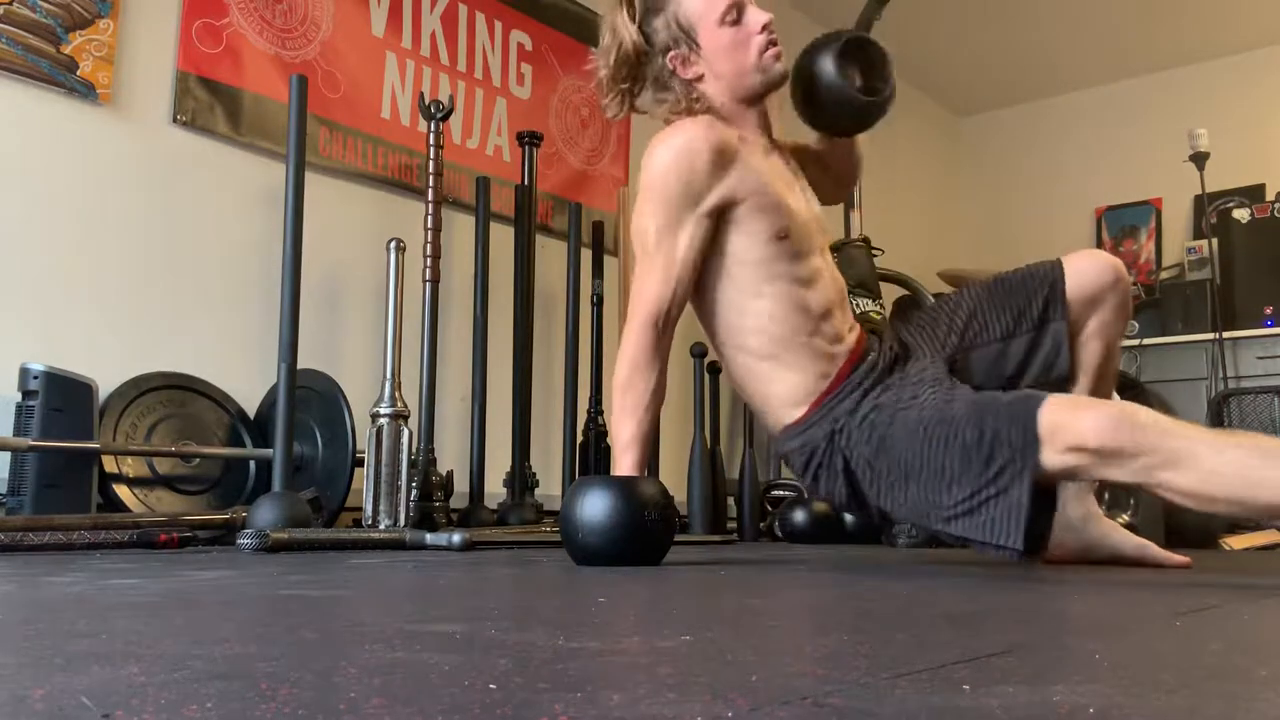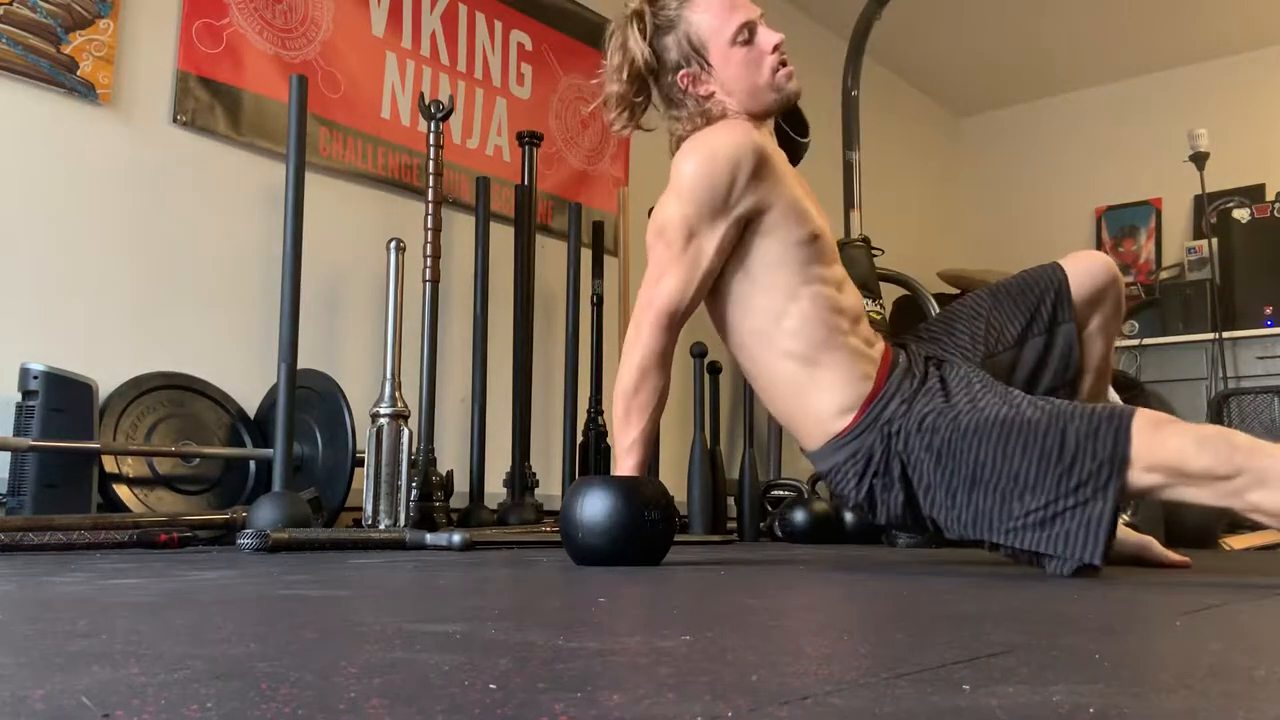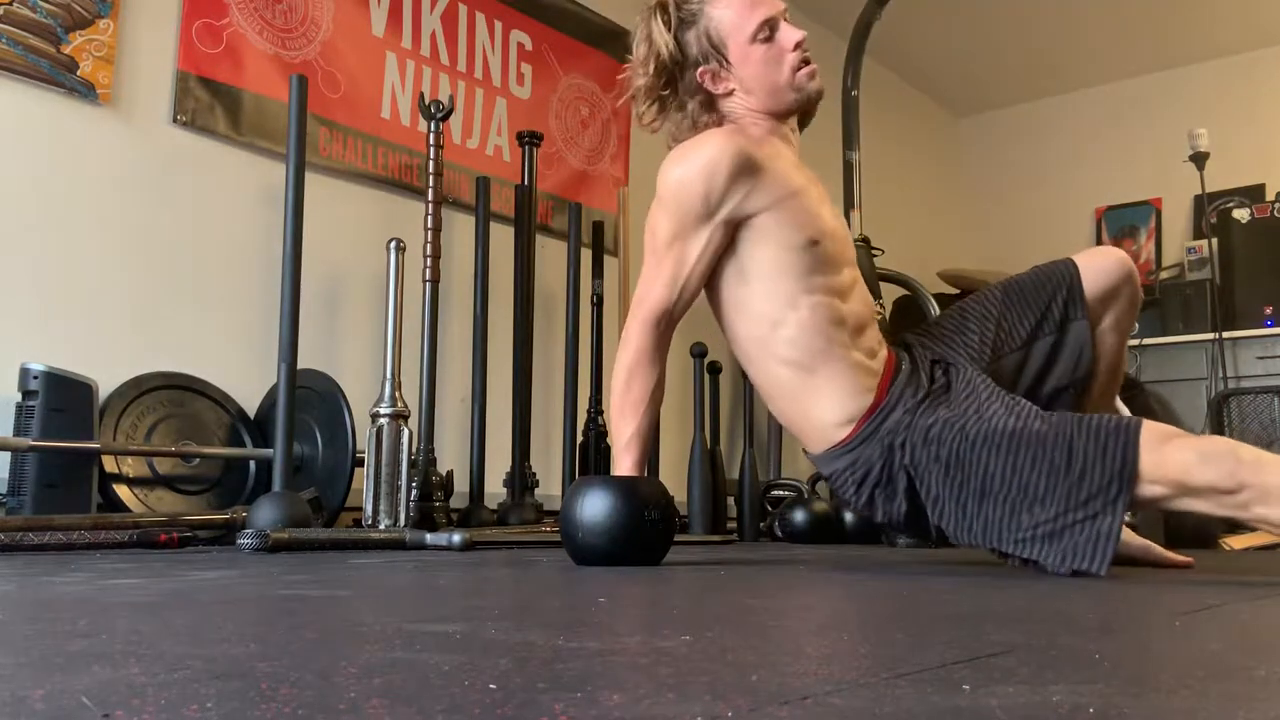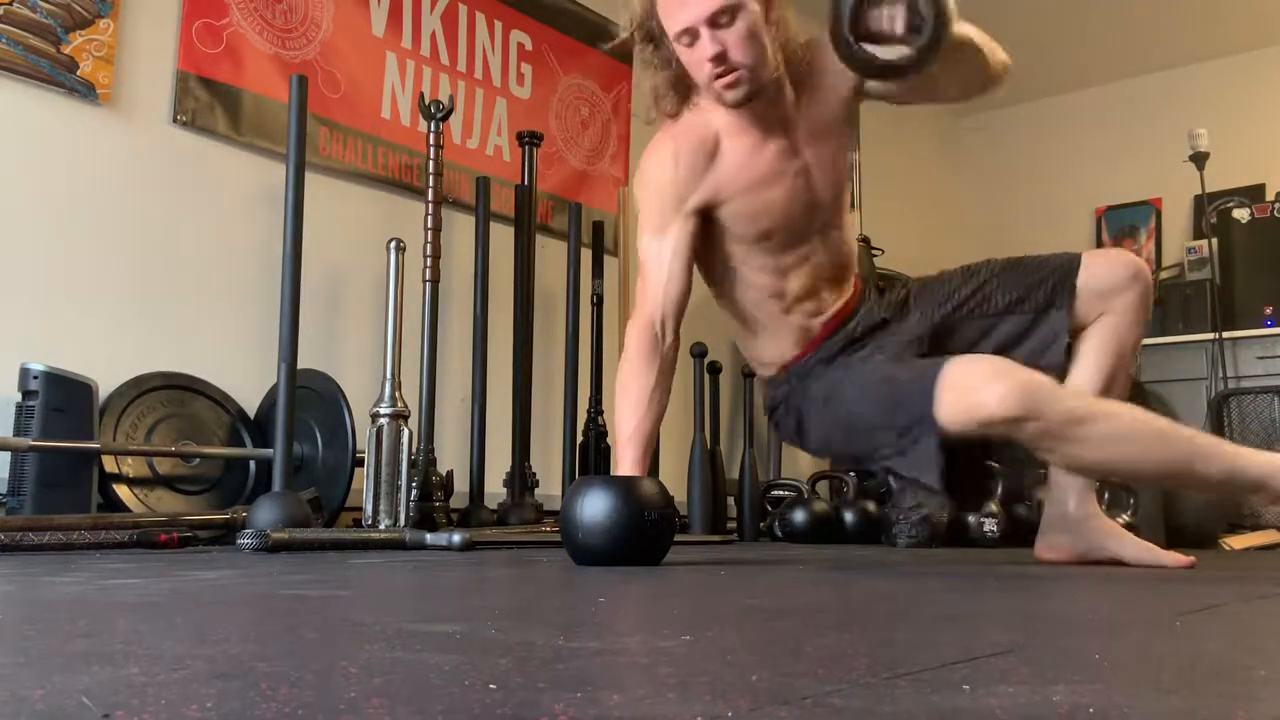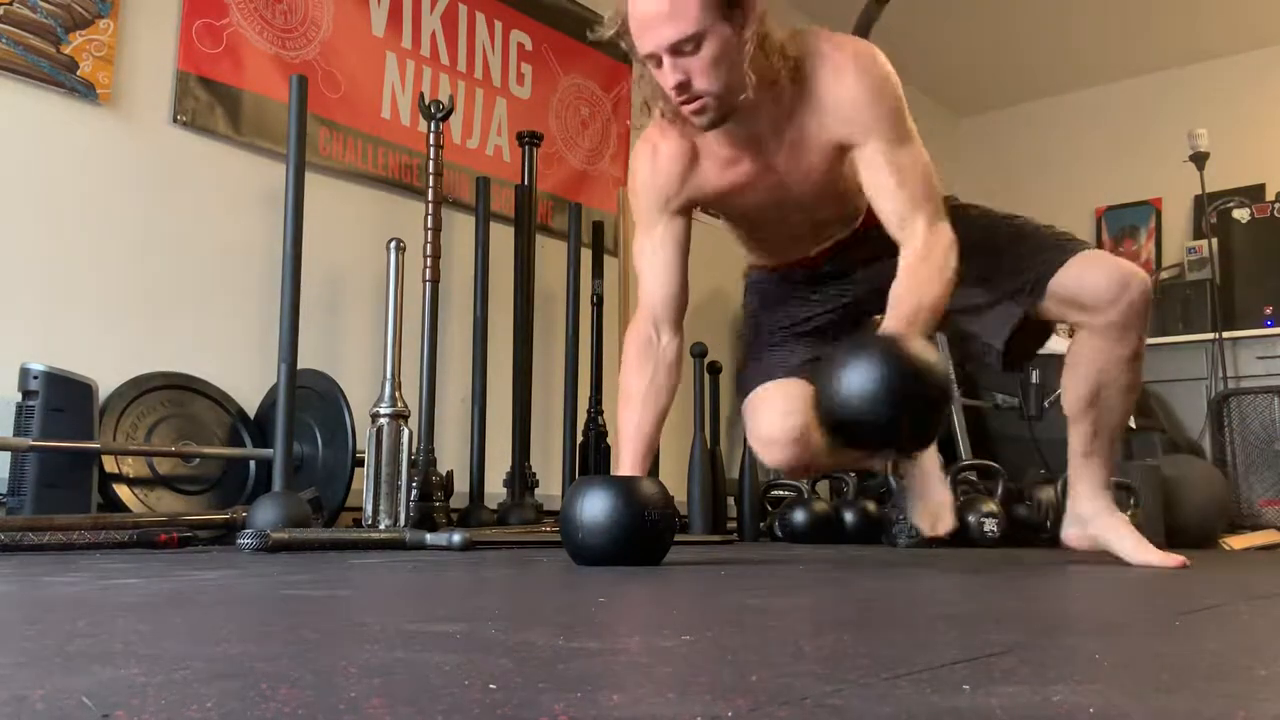
dt=0.4s
person 1, frame 1
left shoulder: (756, 140)
right shoulder: (691, 149)
left elbow: (837, 183)
right elbow: (648, 323)
left hip: (886, 363)
right hip: (851, 430)
left knee: (1099, 279)
right knee: (1101, 431)
left ankle: (1071, 518)
person 1, frame 2
left shoulder: (743, 160)
right shoulder: (723, 151)
right elbow: (656, 319)
right wrist: (627, 488)
left hip: (906, 375)
right hip: (893, 440)
left knee: (1094, 277)
right knee: (1195, 457)
left ankle: (1080, 516)
person 1, frame 3
left shoulder: (774, 141)
right shoulder: (715, 160)
right elbow: (651, 319)
left wrist: (791, 95)
right wrist: (627, 485)
left hip: (913, 373)
right hip: (896, 441)
left knee: (1110, 272)
right knee: (1199, 468)
left ankle: (1081, 515)
person 1, frame 4
left shoulder: (825, 71)
right shoulder: (681, 156)
left elbow: (989, 71)
right elbow: (654, 326)
right wrist: (629, 487)
left hip: (891, 313)
right hip: (814, 376)
left knee: (1121, 279)
right knee: (1002, 394)
left ankle: (1070, 516)
person 1, frame 5
left shoulder: (843, 75)
right shoulder: (662, 158)
left elbow: (929, 238)
right elbow: (656, 328)
left wrist: (899, 343)
right wrist: (627, 485)
left hip: (898, 229)
right hip: (793, 279)
left knee: (1119, 290)
right knee: (778, 442)
left ankle: (1088, 508)
right ankle: (902, 452)
